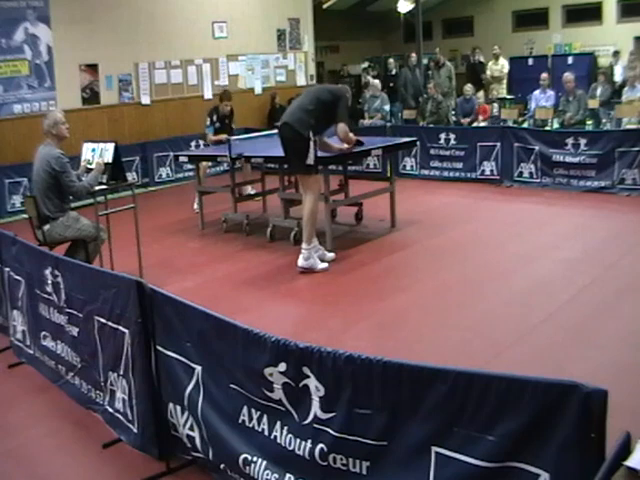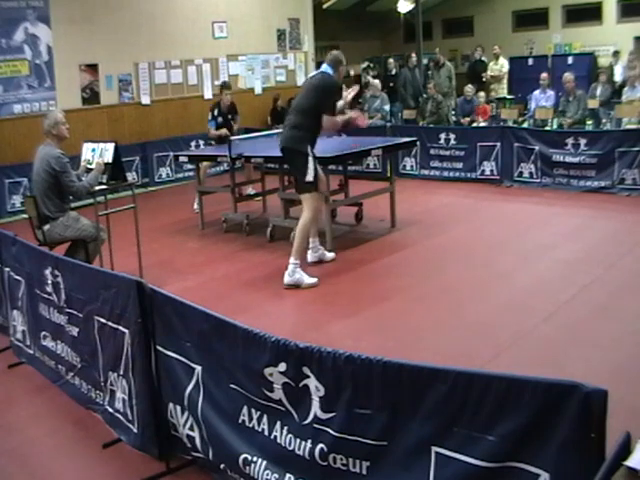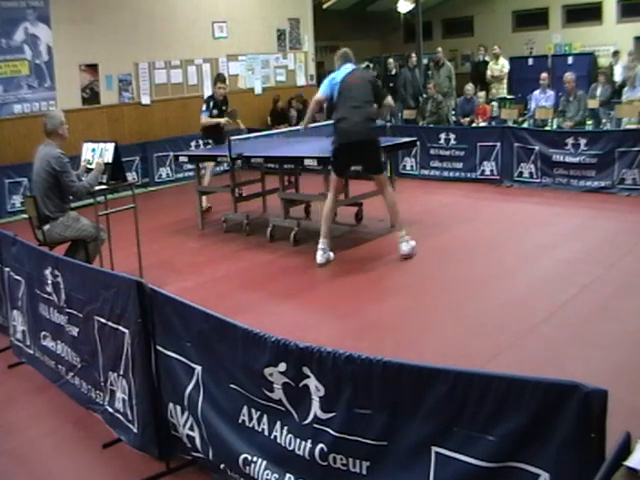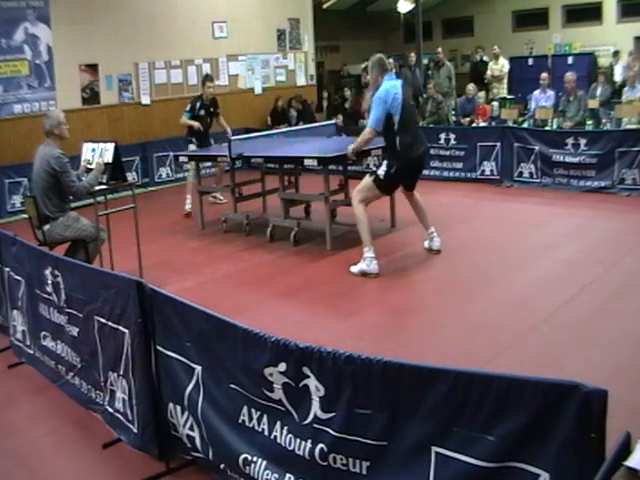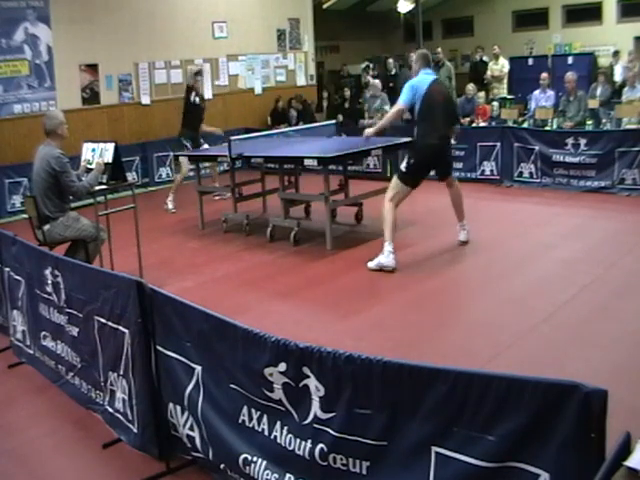
dt=1s
person 1, frame 1
left shoulder: (324, 94)
right shoulder: (342, 95)
left elbow: (319, 142)
right elbow: (342, 133)
left wrist: (341, 148)
right wrist: (351, 139)
left hip: (287, 127)
right hip: (299, 130)
left knee: (308, 190)
right knee: (312, 190)
left ankle: (313, 247)
right ankle: (306, 255)
person 1, frame 2
left shoulder: (318, 78)
right shoulder: (331, 82)
right elbow: (328, 125)
left wrist: (344, 101)
right wrist: (347, 117)
left hip: (292, 140)
right hip: (299, 143)
left knee: (321, 185)
right knee: (311, 207)
left ankle: (314, 249)
right ankle: (293, 271)
person 1, frame 3
left shoulder: (334, 77)
right shoulder: (368, 76)
left elbow: (318, 99)
right elbow: (388, 104)
left wrist: (306, 121)
left hip: (343, 136)
right hip: (366, 135)
left knee: (333, 192)
right knee: (384, 187)
left ankle: (323, 249)
right ankle: (403, 241)
person 1, frame 4
left shoulder: (383, 93)
right shoulder: (402, 86)
left elbow: (370, 134)
left wrist: (353, 147)
left hip: (401, 158)
right hip: (418, 154)
left knee: (358, 198)
right knee: (409, 193)
left ankle: (369, 259)
right ankle: (433, 238)
person 1, frame 5
left shoulder: (414, 84)
right shoulder: (443, 88)
left elbow: (398, 110)
right elbow: (454, 123)
left wrist: (374, 130)
left hip: (422, 149)
right hip: (443, 147)
left knee: (390, 200)
right knee: (451, 184)
left ankle: (388, 253)
right ankle: (463, 229)
person 2, frame 1
left shoulder: (43, 151)
right shoulder: (56, 156)
right elbow: (78, 192)
left wrist: (81, 172)
right wrist: (96, 172)
left hip: (45, 221)
right hip: (54, 224)
left knee: (87, 230)
right knee: (98, 233)
person 2, frame 2
left shoulder: (43, 151)
right shoulder: (56, 156)
right elbow: (77, 192)
left wrist: (81, 171)
right wrist: (96, 172)
left hip: (45, 220)
right hip: (55, 224)
left knee: (87, 230)
right knee: (98, 233)
person 2, frame 3
left shoulder: (43, 150)
right shoulder: (56, 156)
right elbow: (77, 192)
left wrist: (81, 171)
right wrist: (96, 172)
left hip: (45, 221)
right hip: (54, 224)
left knee: (87, 230)
right knee: (98, 233)
person 2, frame 4
left shoulder: (43, 150)
right shoulder: (56, 156)
right elbow: (77, 192)
left wrist: (81, 171)
right wrist: (96, 172)
left hip: (45, 221)
right hip: (54, 225)
left knee: (87, 230)
right knee: (98, 233)
person 2, frame 5
left shoulder: (43, 151)
right shoulder: (56, 156)
right elbow: (77, 192)
left wrist: (81, 171)
right wrist: (96, 172)
left hip: (45, 221)
right hip: (54, 225)
left knee: (88, 230)
right knee: (98, 233)
person 3, frame 1
left shoulder: (230, 110)
right shoulder: (212, 114)
right elbow: (209, 139)
left wrist: (231, 132)
right wrist: (220, 137)
left hip: (228, 142)
right hip: (214, 143)
right knee: (204, 165)
left ankle: (247, 188)
right ankle: (198, 199)
person 3, frame 2
left shoulder: (233, 106)
right shoulder: (214, 109)
left elbow: (236, 123)
right elbow: (211, 134)
left wrist: (234, 129)
right wrist: (220, 132)
left hip: (230, 140)
right hip: (216, 141)
right knee: (204, 165)
left ankle: (248, 189)
right ankle: (198, 199)
person 3, frame 3
left shoulder: (224, 99)
right shoulder: (208, 102)
right elbow: (203, 122)
left wrist: (239, 123)
right wrist: (219, 120)
left hip: (222, 138)
right hip: (209, 139)
right knee: (210, 165)
left ankle: (237, 190)
right ankle: (203, 200)
person 3, frame 4
left shoulder: (214, 101)
right shoulder: (195, 102)
left elbow: (218, 117)
right elbow: (182, 121)
left wrist: (227, 128)
right wrist: (192, 122)
left hip: (206, 138)
right hip: (194, 139)
right knee: (194, 165)
left ankle: (214, 194)
right ankle: (188, 201)
person 3, frame 5
left shoulder: (201, 101)
right shoulder: (190, 93)
right elbow: (190, 79)
left wrist: (214, 130)
right wrist: (198, 71)
left hip: (196, 136)
right hip: (186, 137)
right knee: (185, 171)
right ankle: (170, 199)
